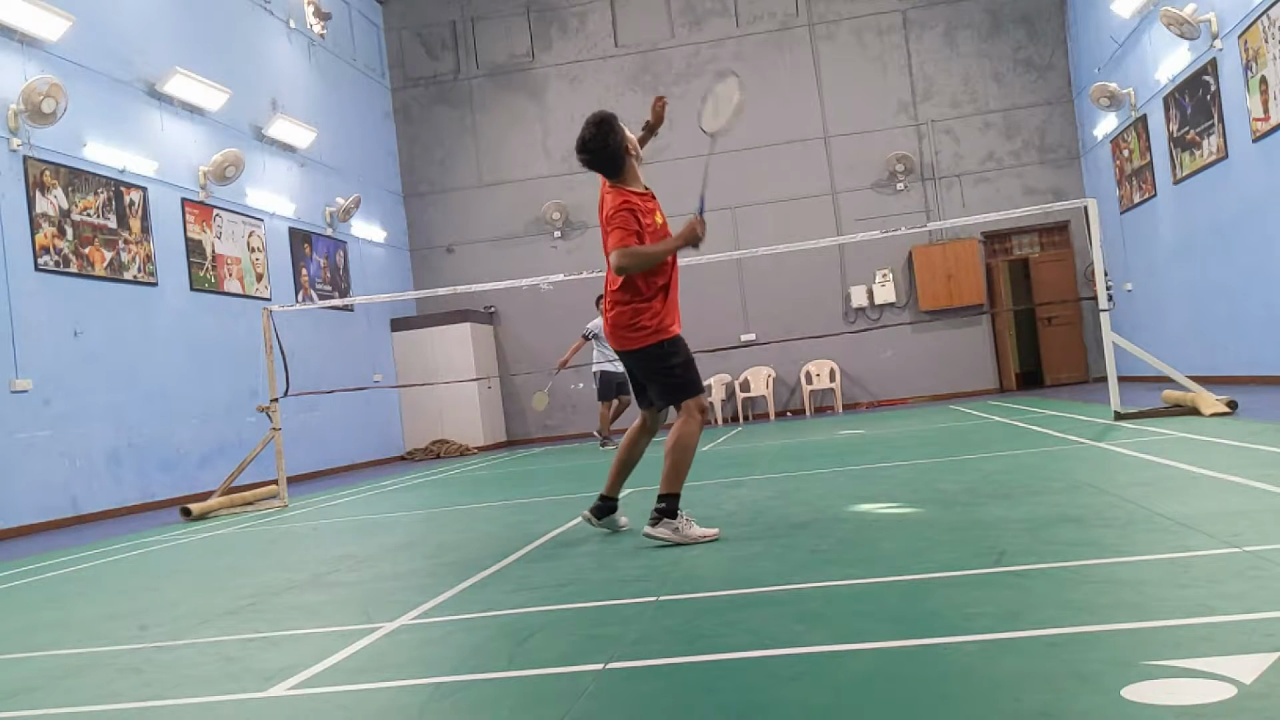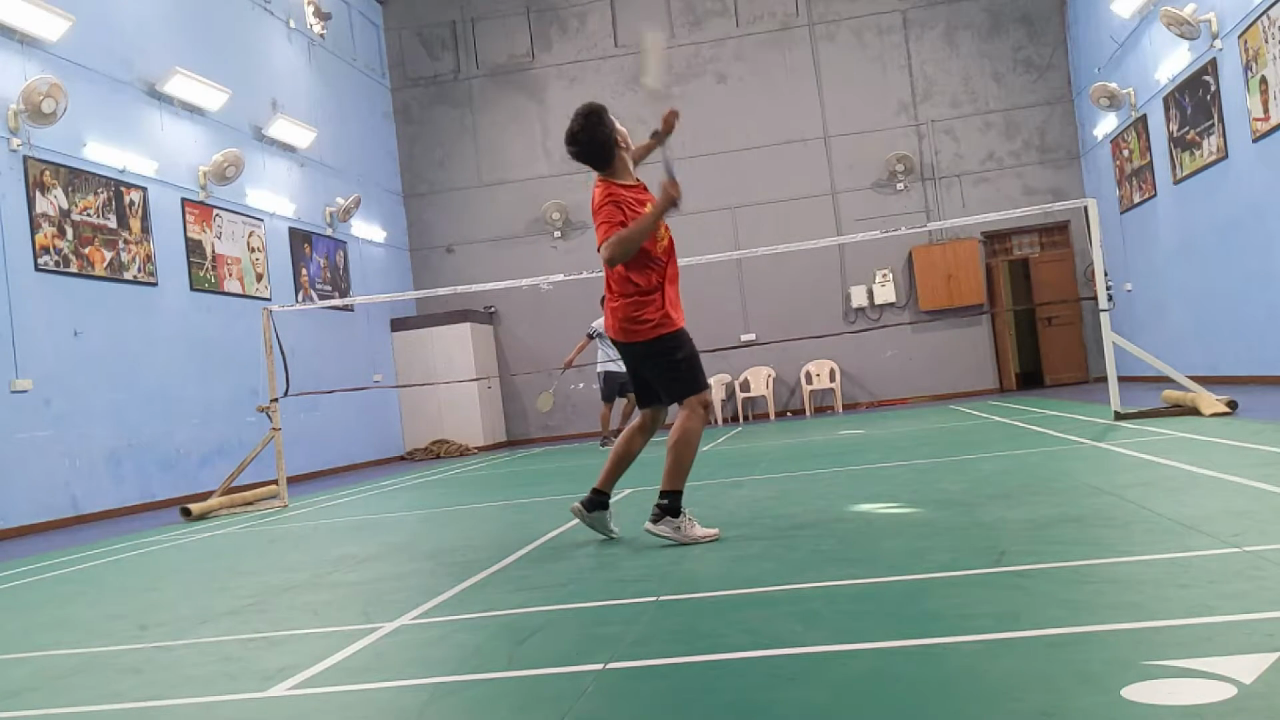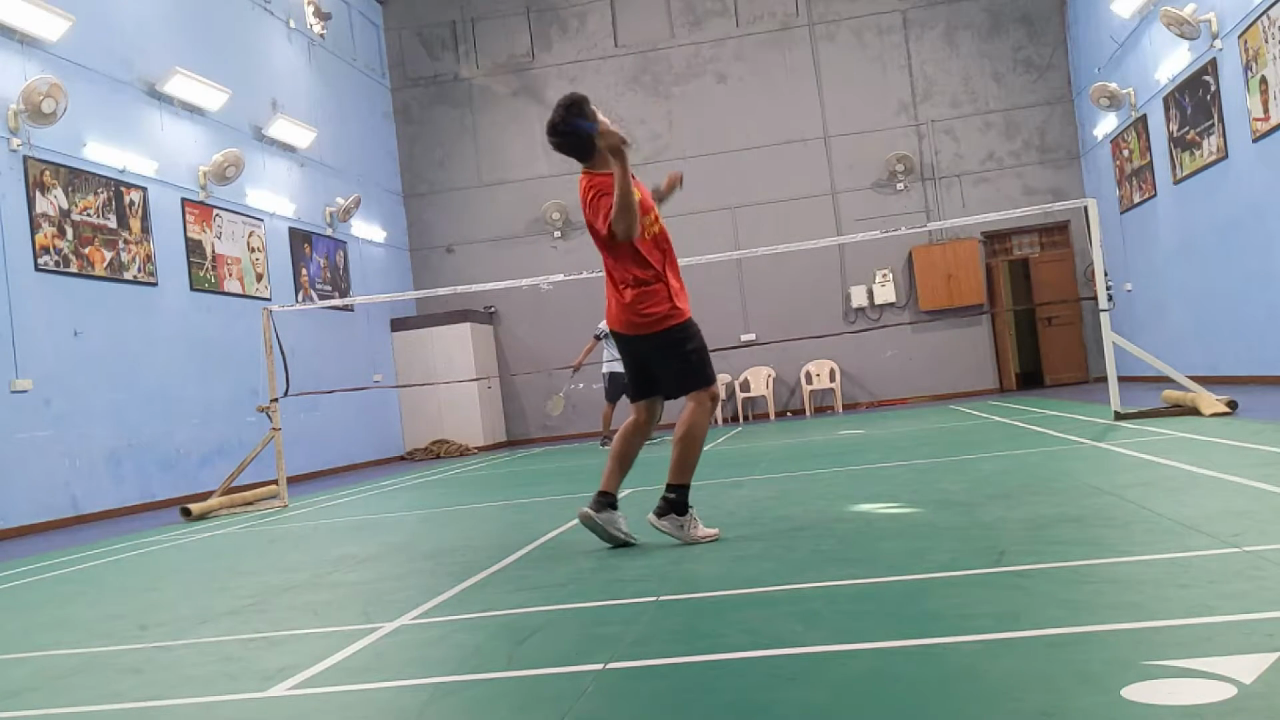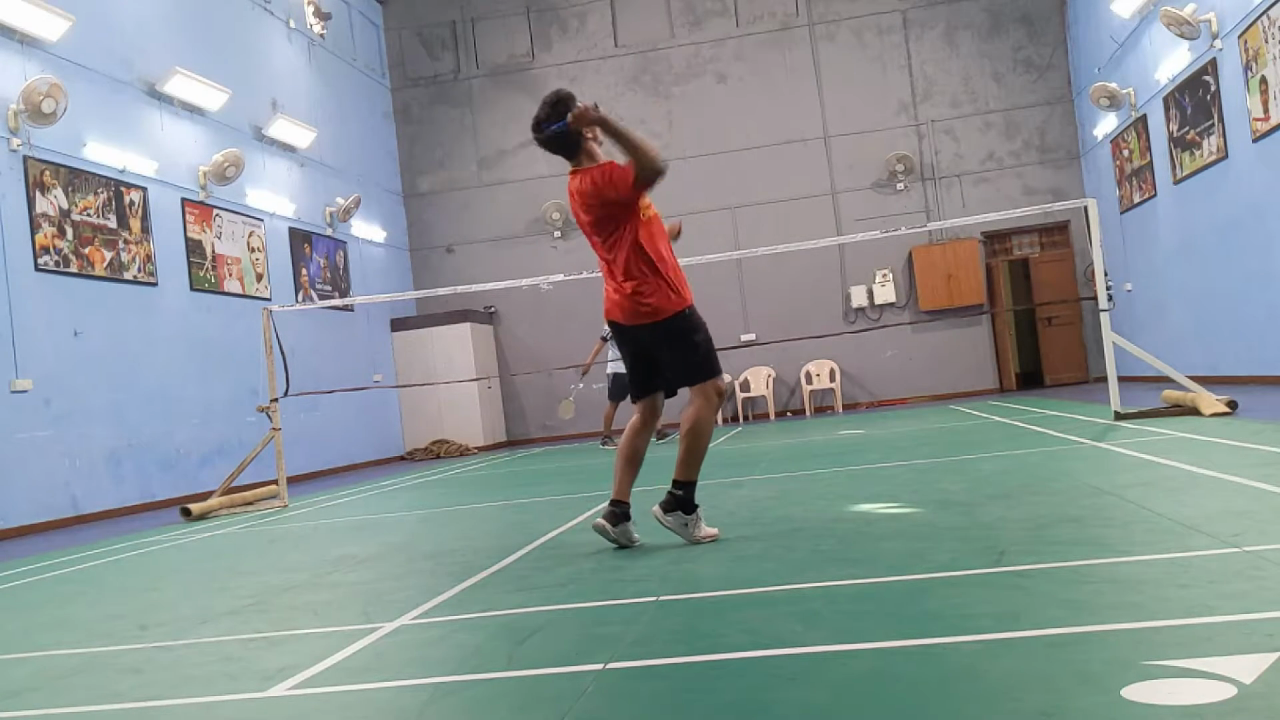
dt=0.2s
person 1, frame 1
left shoulder: (614, 187)
right shoulder: (625, 206)
left elbow: (618, 159)
right elbow: (622, 261)
left wrist: (651, 129)
right wrist: (679, 241)
left hip: (634, 325)
right hip: (647, 327)
left knee: (651, 415)
right knee: (693, 408)
left ankle: (606, 505)
right ankle: (666, 515)
person 1, frame 2
left shoulder: (618, 179)
right shoulder: (612, 198)
right elbow: (611, 254)
left wrist: (658, 138)
right wrist: (657, 211)
left hip: (636, 321)
right hip: (651, 321)
left knee: (651, 416)
right knee: (696, 404)
left ankle: (596, 499)
right ankle: (668, 512)
person 1, frame 3
left shoulder: (604, 176)
right shoulder: (600, 188)
right elbow: (626, 231)
left wrist: (657, 194)
right wrist: (621, 160)
left hip: (632, 314)
right hip: (657, 310)
left knee: (645, 412)
right knee: (703, 395)
left ankle: (604, 502)
right ankle: (673, 507)
person 1, frame 4
left shoulder: (582, 182)
right shoulder: (599, 177)
right elbow: (654, 167)
left wrist: (660, 235)
right wrist: (606, 122)
left hip: (627, 308)
right hip: (660, 301)
left knee: (646, 410)
right knee: (708, 390)
left ankle: (617, 512)
right ankle: (679, 502)
